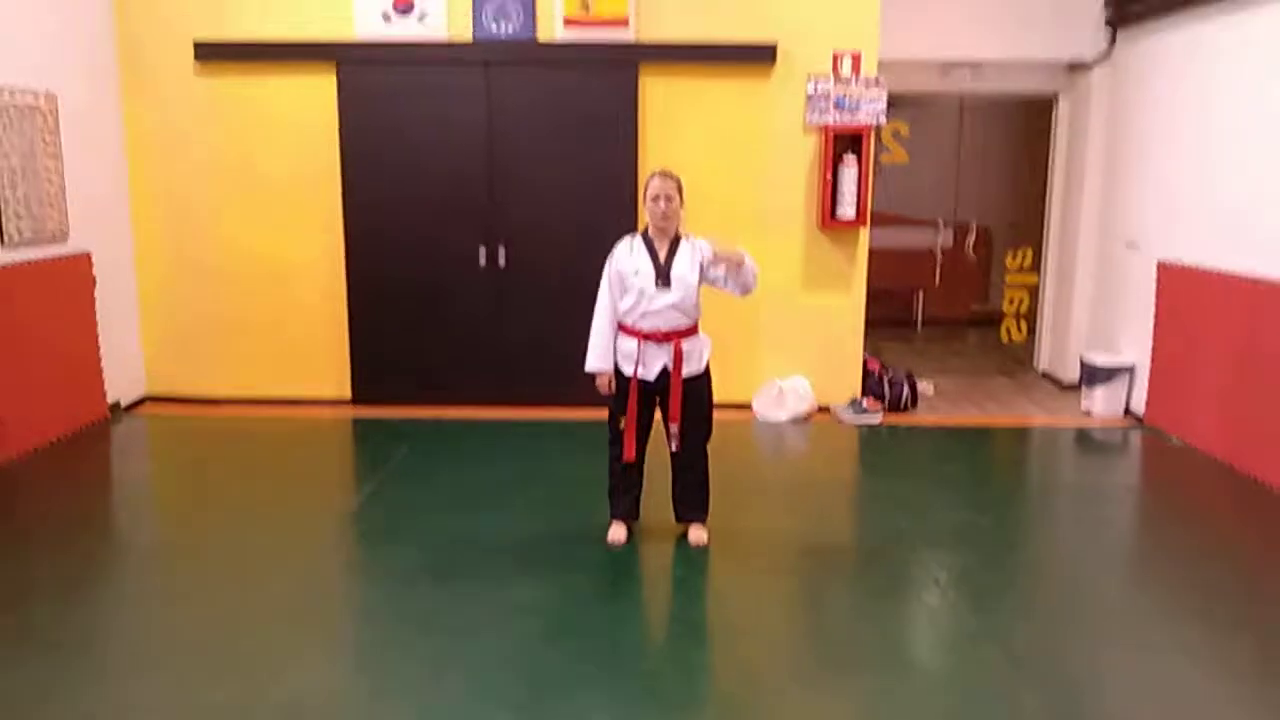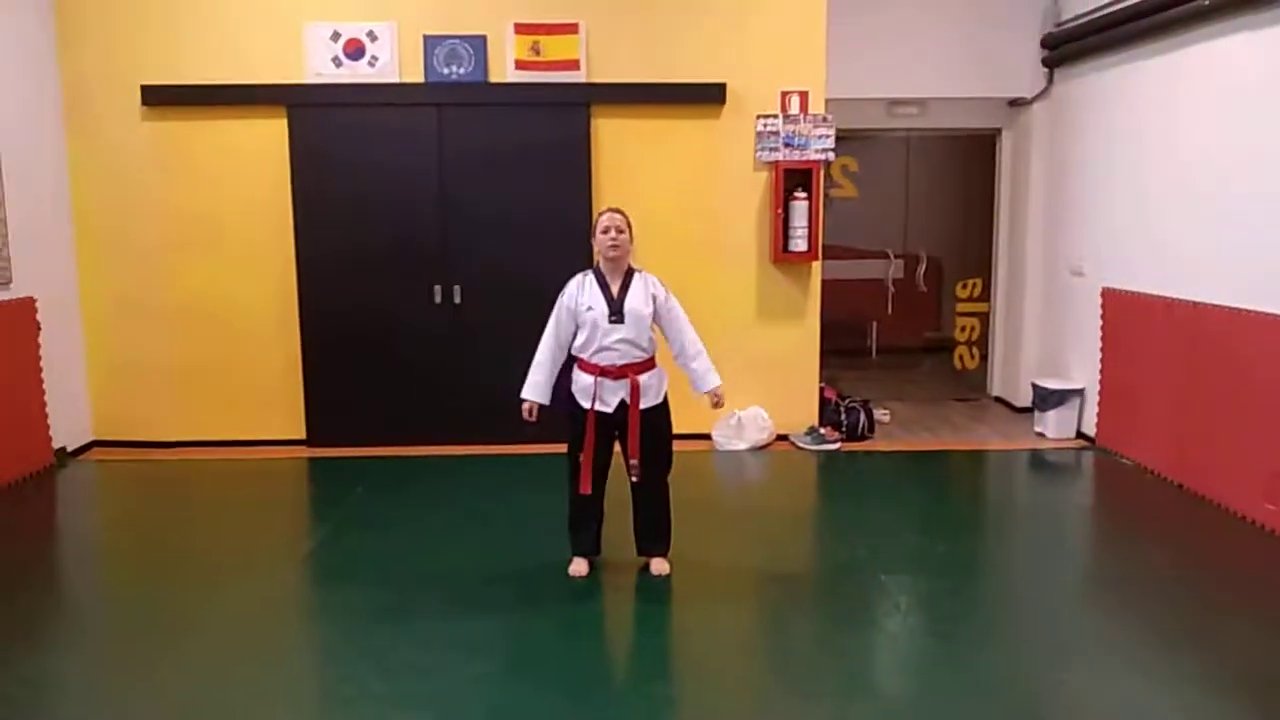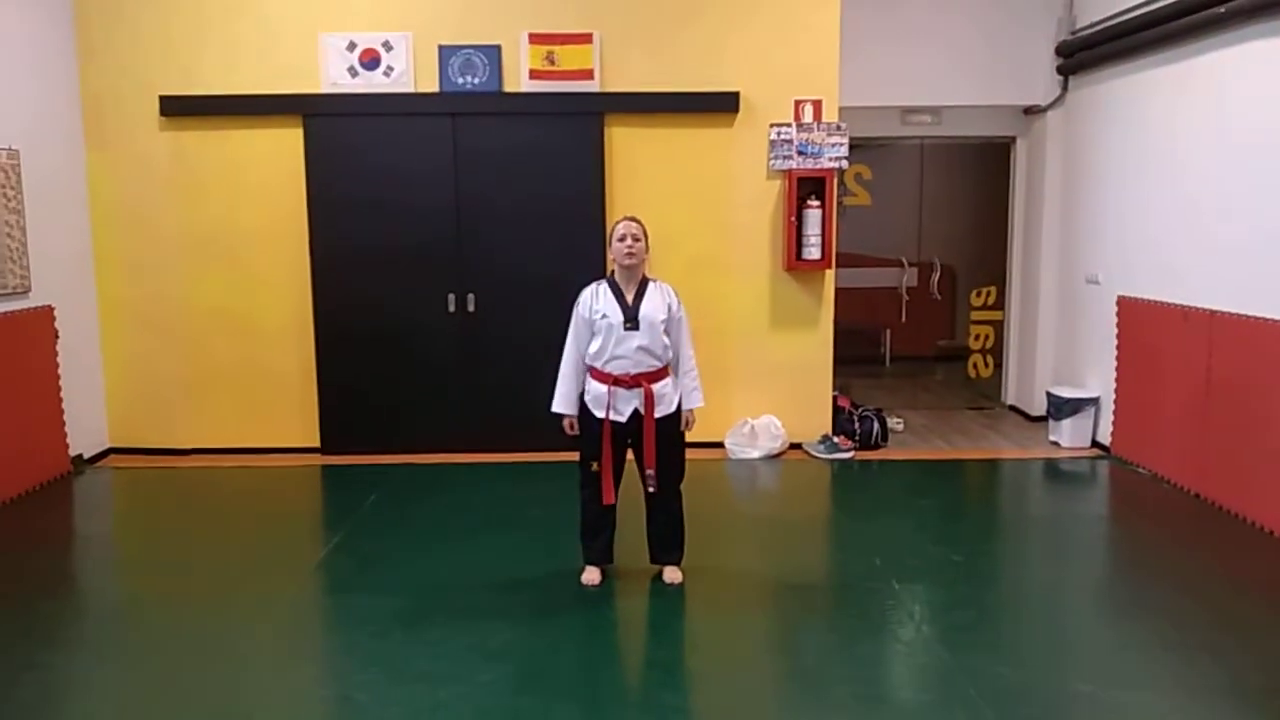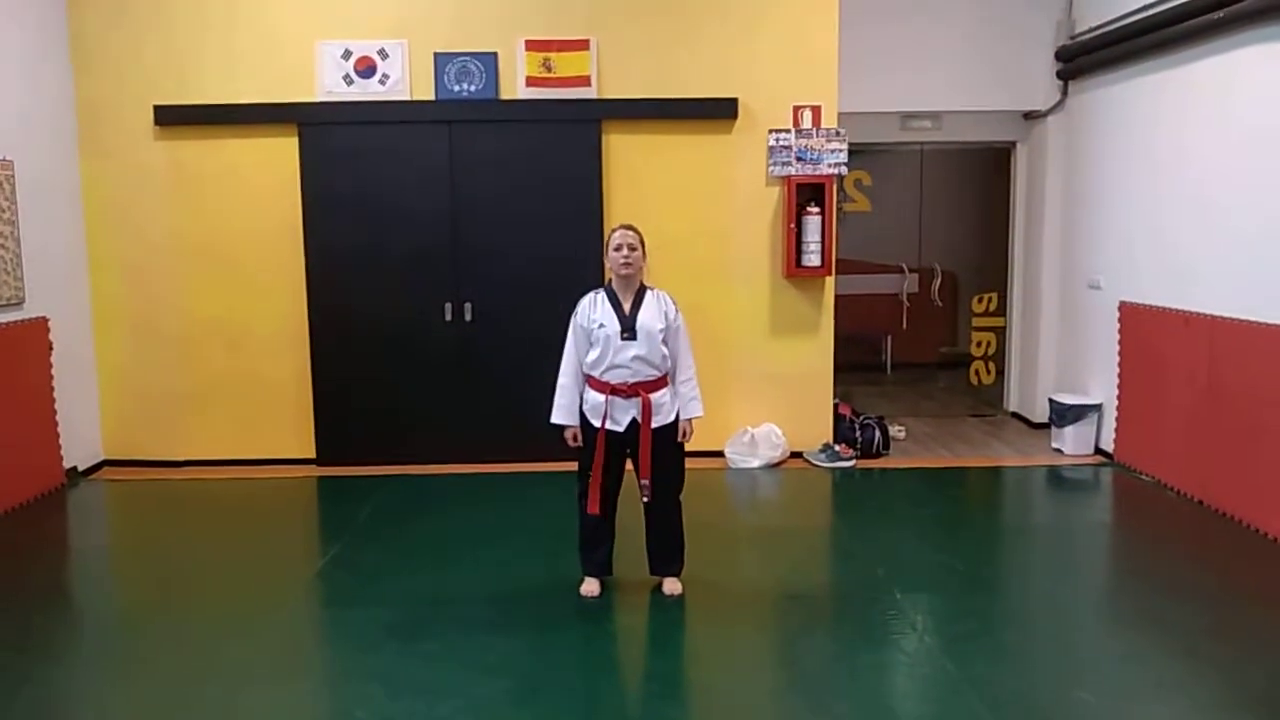
dt=0.4s
person 1, frame 1
left shoulder: (697, 250)
right shoulder: (624, 251)
left elbow: (743, 285)
right elbow: (605, 310)
left wrist: (736, 262)
right wrist: (602, 365)
left hip: (685, 359)
right hip: (634, 358)
left knee: (690, 443)
right knee: (627, 441)
left ankle: (693, 518)
right ankle: (621, 516)
person 1, frame 2
left shoulder: (651, 286)
right shoulder: (578, 288)
left elbow: (681, 334)
right elbow: (553, 342)
left wrist: (708, 381)
right wrist: (535, 392)
left hip: (643, 392)
right hip: (593, 392)
left knee: (650, 476)
right knee: (586, 475)
left ankle: (655, 550)
right ankle: (582, 551)
person 1, frame 3
left shoulder: (665, 296)
right shoulder: (591, 297)
left elbow: (683, 353)
right elbow: (574, 354)
left wrist: (689, 402)
right wrist: (567, 406)
left hip: (657, 401)
right hip: (604, 401)
left knee: (663, 484)
right knee: (598, 484)
left ankle: (669, 559)
right ankle: (594, 559)
person 1, frame 4
left shoulder: (663, 304)
right shoulder: (589, 306)
left elbow: (682, 363)
right elbow: (573, 365)
left wrist: (687, 412)
right wrist: (569, 418)
left hip: (655, 410)
right hip: (602, 411)
left knee: (662, 495)
right knee: (597, 494)
left ankle: (668, 570)
right ankle: (593, 571)
